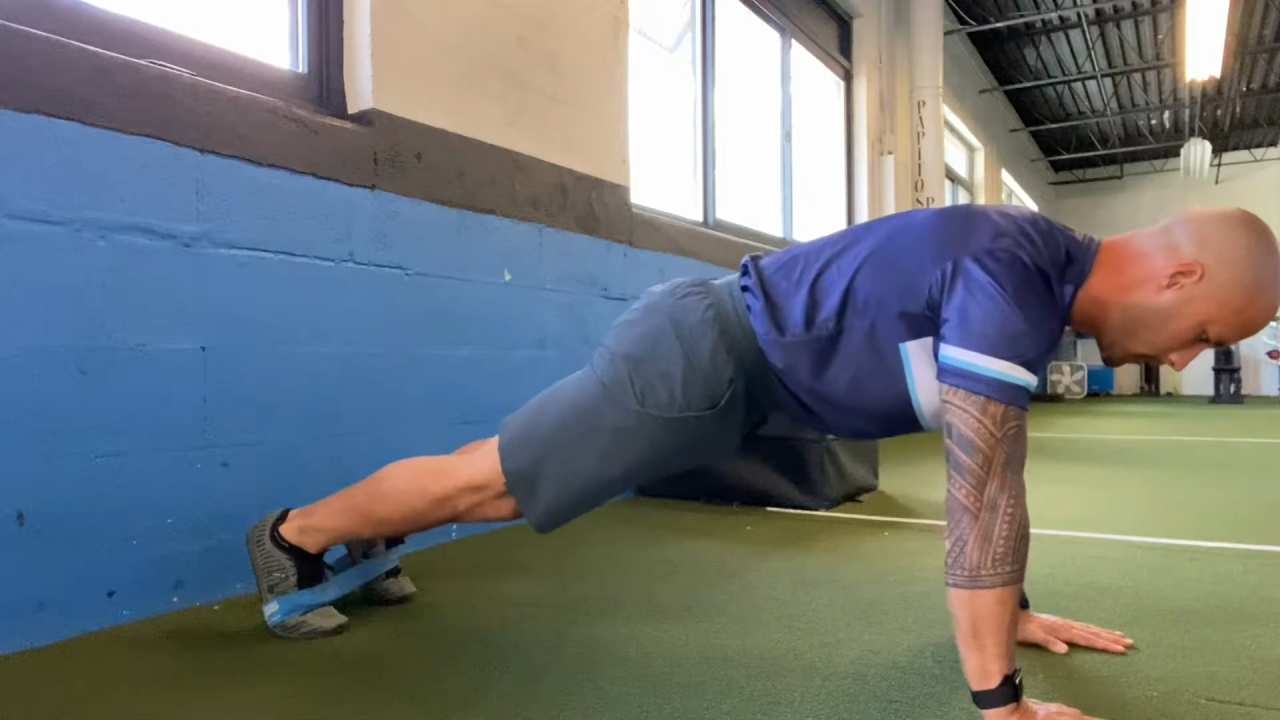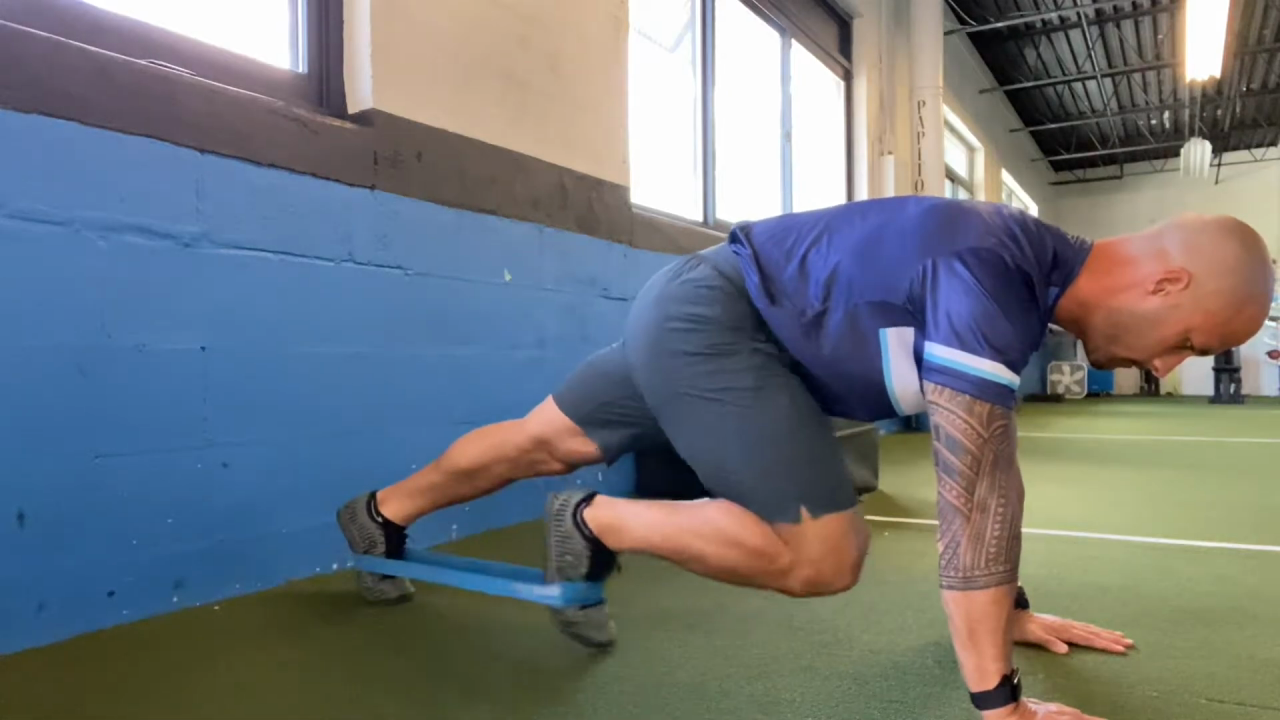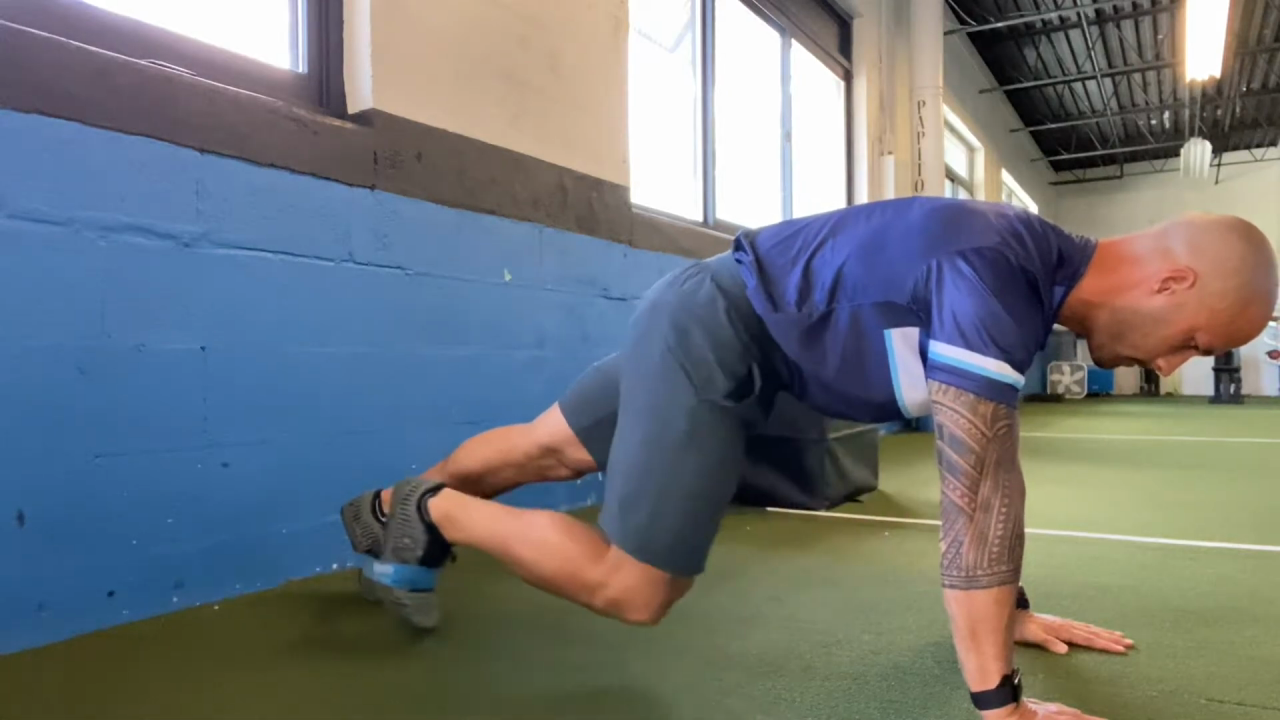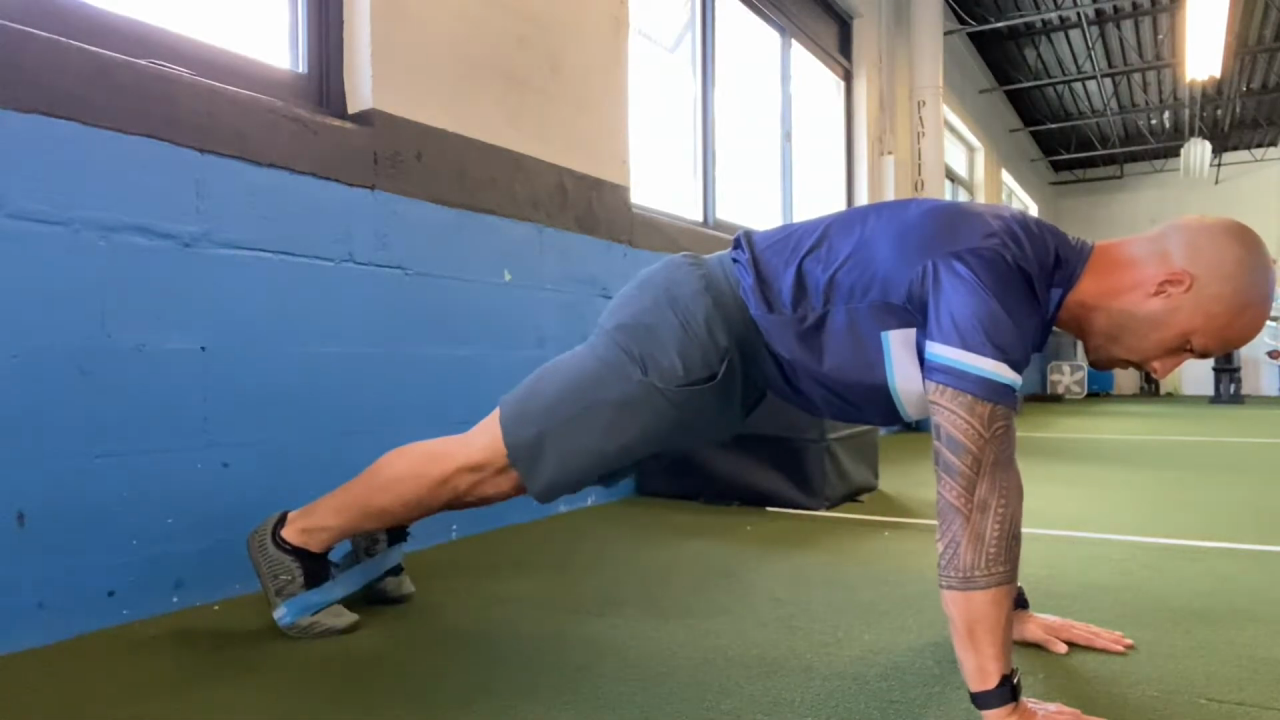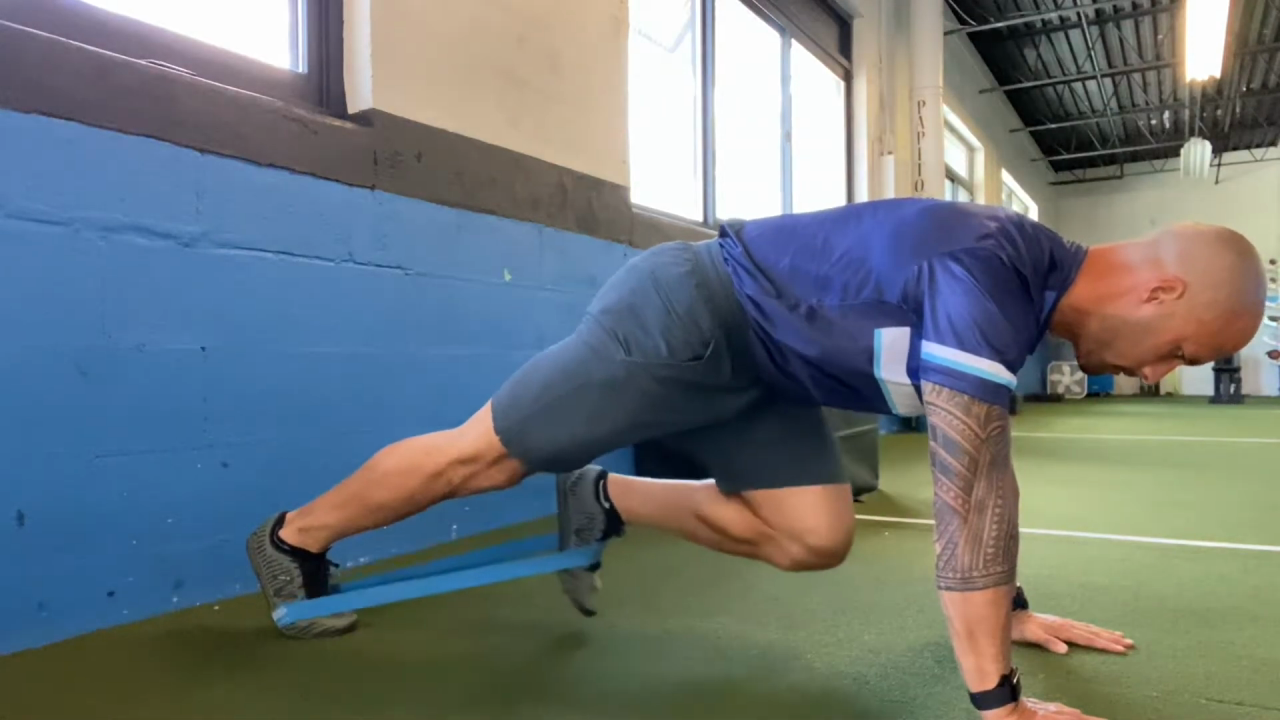
dt=1s
person 1, frame 1
left shoulder: (1035, 274)
right shoulder: (1012, 279)
left elbow: (990, 472)
right elbow: (982, 495)
left wrist: (1011, 614)
left hip: (713, 346)
right hip: (701, 360)
left knee: (515, 460)
right knee: (488, 486)
left ankle: (367, 537)
right ankle: (291, 537)
person 1, frame 2
left shoulder: (1030, 274)
right shoulder: (991, 276)
left elbow: (991, 464)
right elbow: (972, 491)
left wrist: (1008, 608)
left hip: (697, 317)
right hip: (705, 319)
left knee: (545, 443)
right knee: (824, 554)
left ankle: (381, 515)
right ankle: (602, 526)
person 1, frame 3
left shoulder: (1036, 274)
right shoulder: (996, 275)
left elbow: (992, 468)
right elbow: (975, 494)
left wrist: (1010, 609)
left hip: (715, 330)
right hip: (714, 334)
left knee: (550, 450)
right knee: (629, 589)
left ankle: (402, 503)
right ankle: (426, 516)
person 1, frame 4
left shoulder: (1031, 280)
right shoulder: (994, 275)
left elbow: (987, 471)
right elbow: (971, 492)
left wrist: (1010, 609)
left hip: (719, 355)
right hip: (695, 334)
left knee: (547, 467)
right knee: (485, 460)
left ankle: (381, 525)
right ankle: (295, 539)
person 1, frame 5
left shoulder: (1028, 286)
right shoulder: (990, 274)
left elbow: (985, 470)
right elbow: (968, 489)
left wrist: (1009, 608)
left hip: (746, 360)
right hip: (686, 317)
left knee: (816, 534)
right knee: (484, 453)
left ankle: (606, 505)
right ankle: (293, 540)
